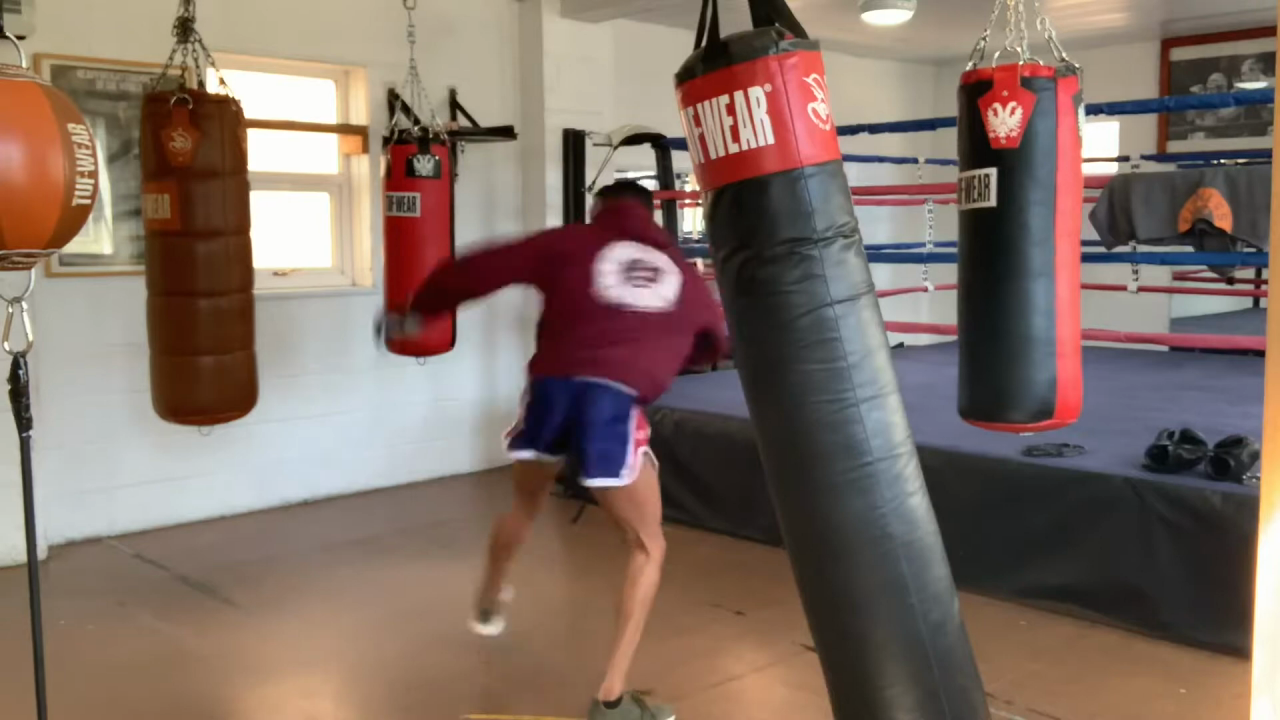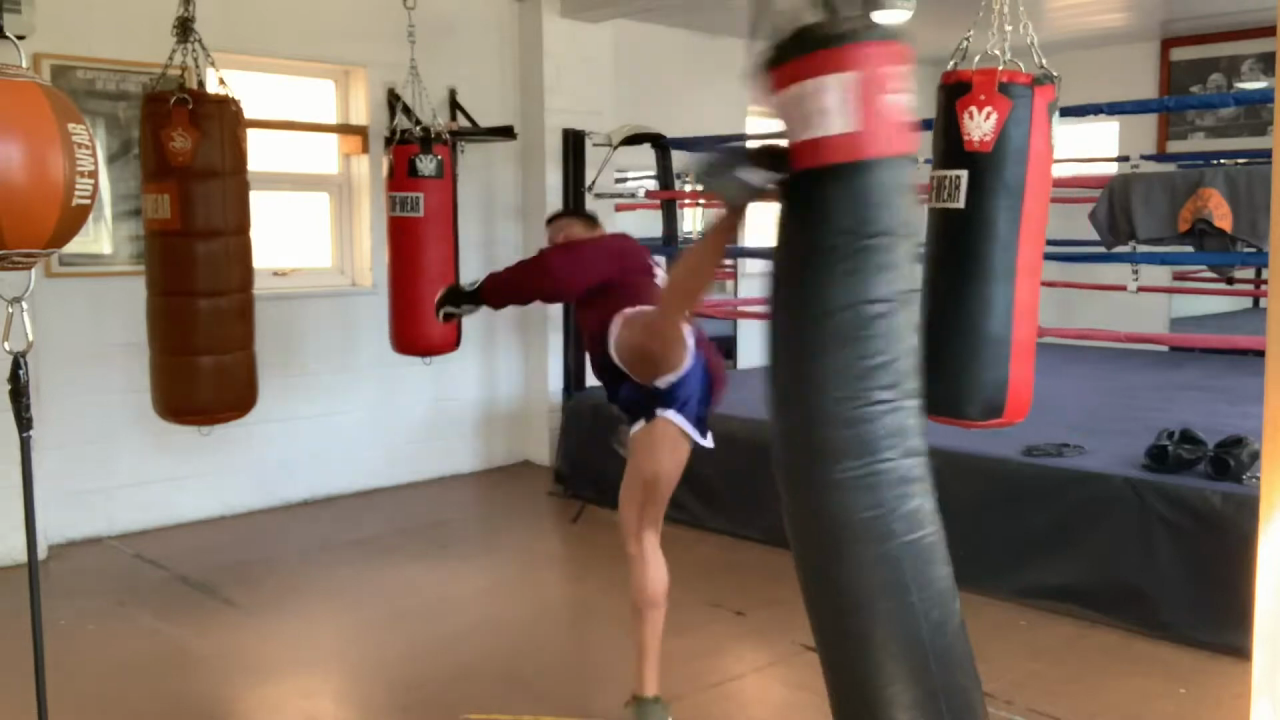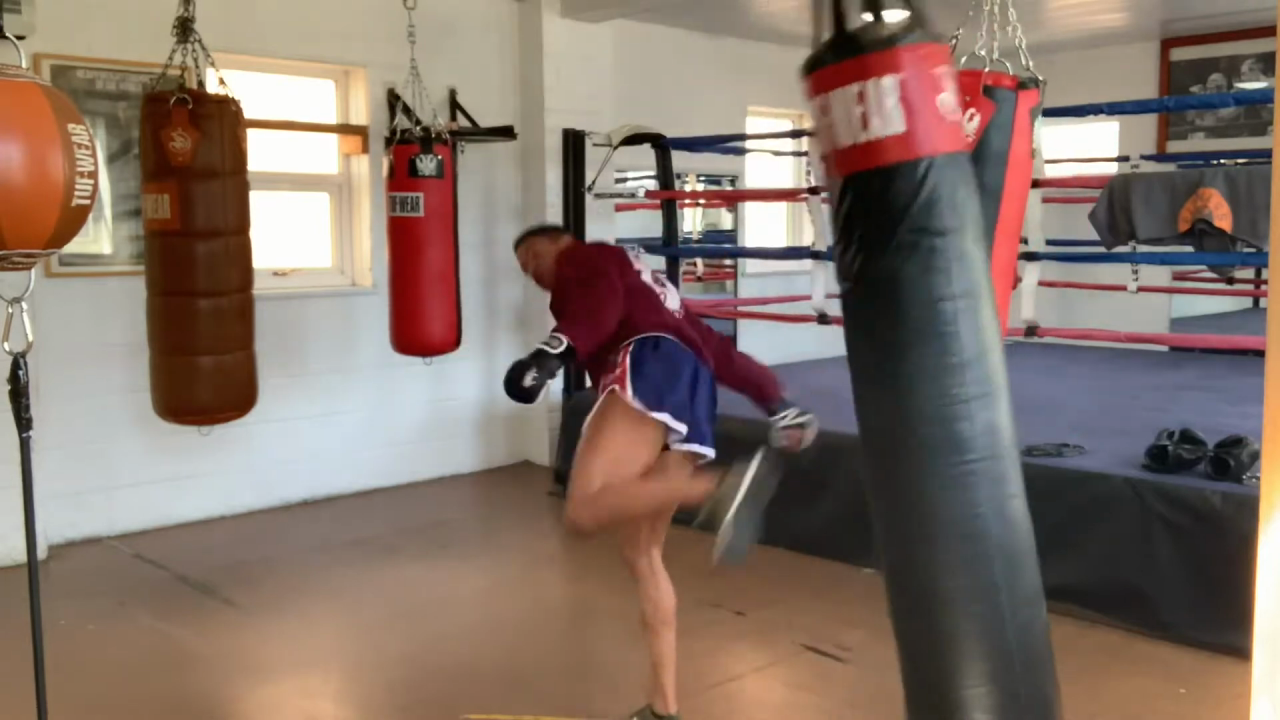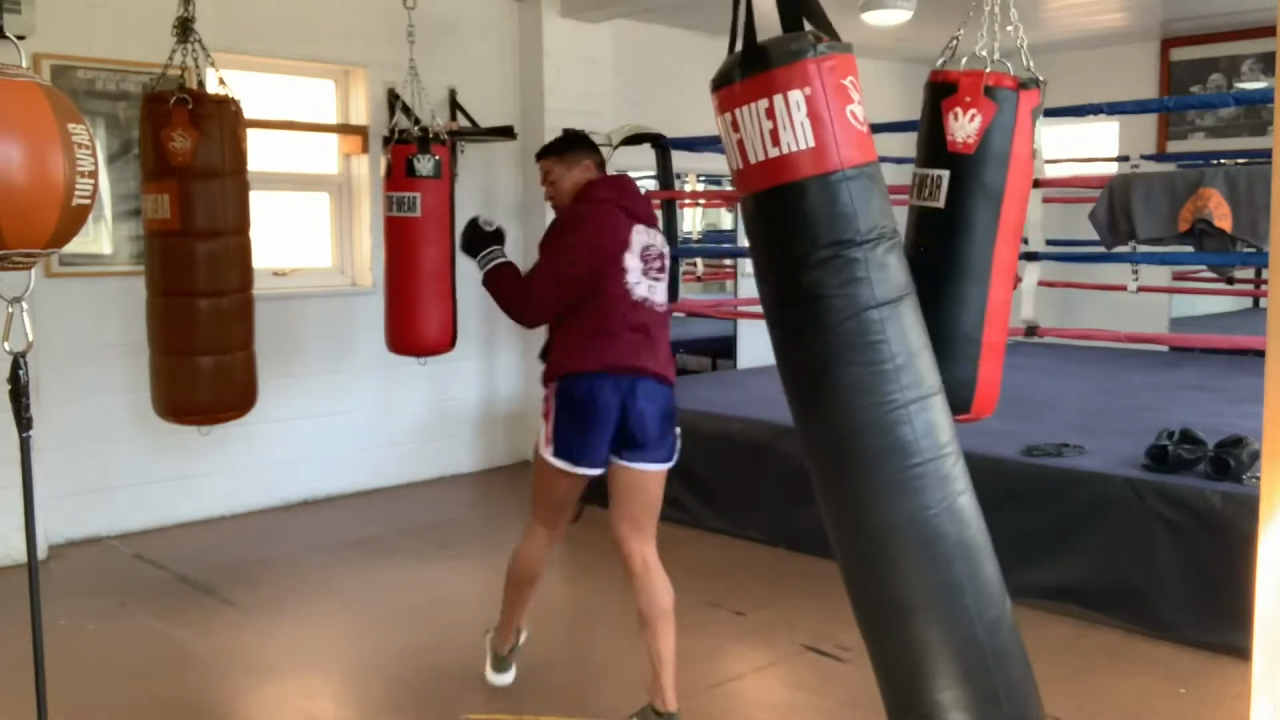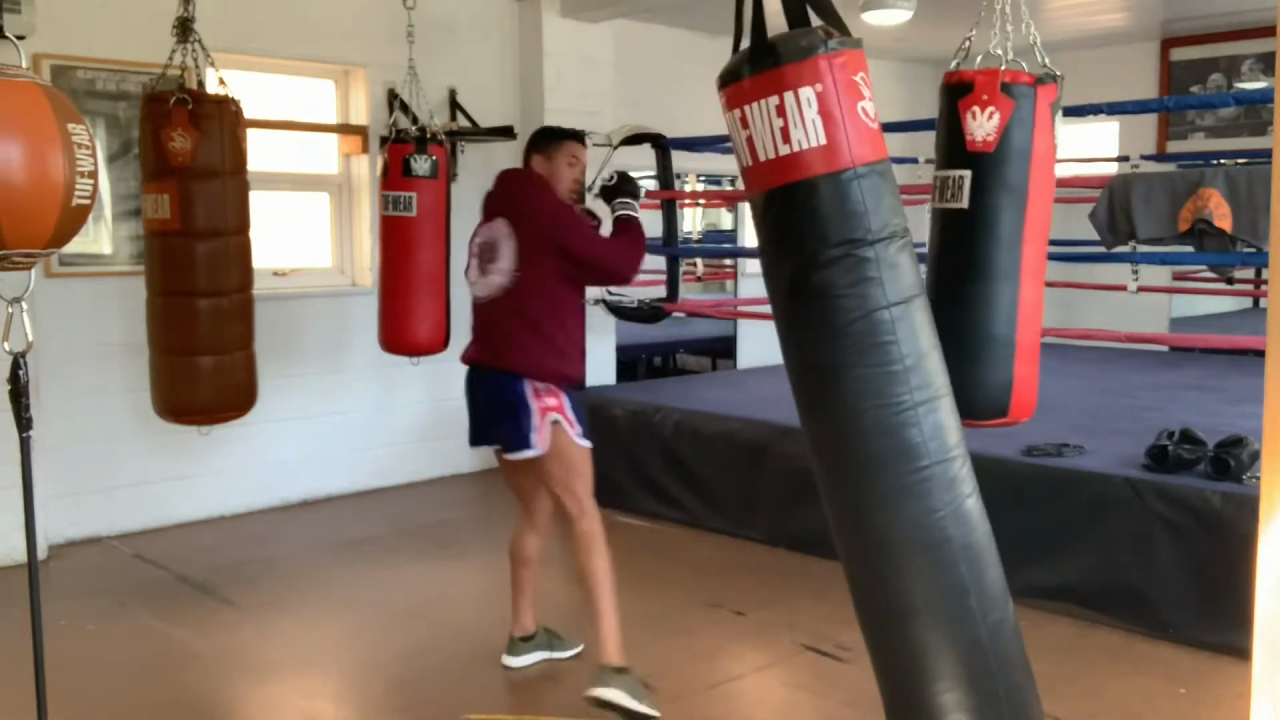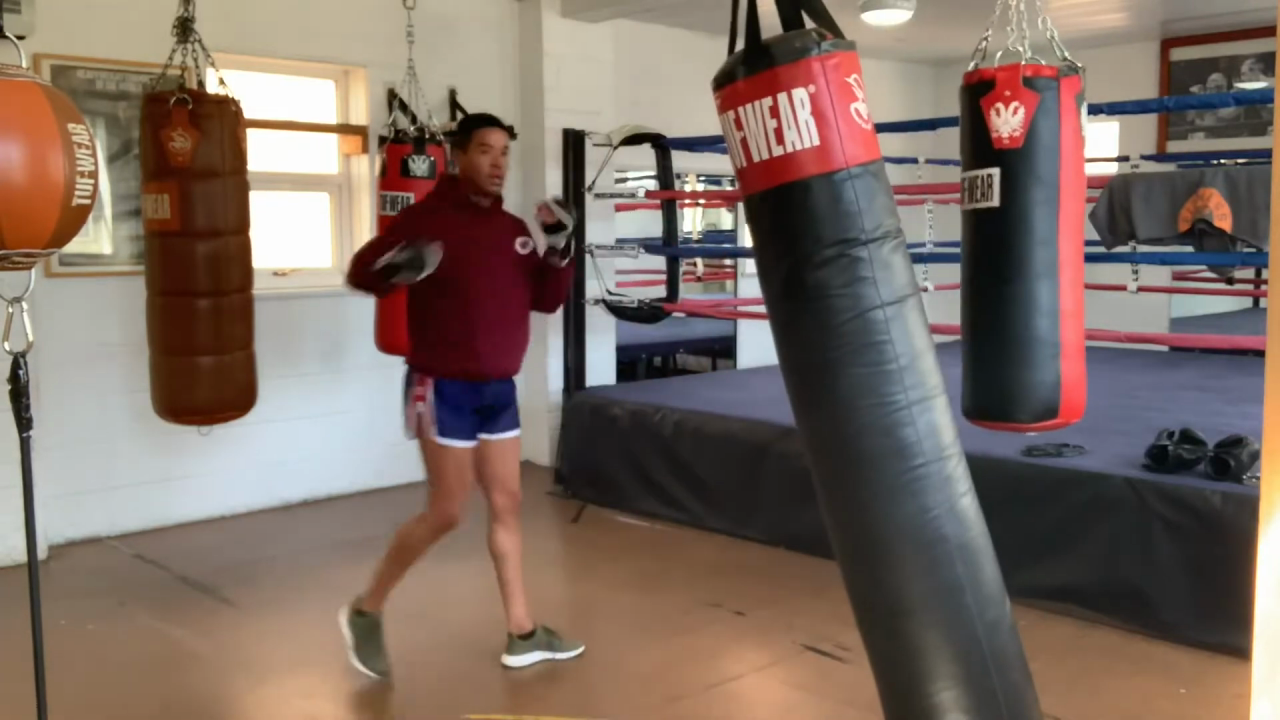
dt=0.3s
person 1, frame 1
left shoulder: (571, 243)
right shoulder: (683, 273)
left elbow: (480, 268)
right elbow: (713, 346)
left wrist: (417, 308)
left hip: (553, 392)
right hip: (613, 408)
left knee: (525, 506)
right knee: (647, 551)
left ankle: (488, 604)
person 1, frame 2
left shoulder: (599, 253)
left elbow: (554, 277)
right elbow: (714, 375)
left wrist: (479, 292)
left hip: (645, 329)
right hip: (681, 388)
left knee: (657, 333)
right knee: (640, 532)
left ankle: (733, 199)
person 1, frame 3
left shoulder: (585, 260)
right shoulder: (642, 284)
left elbow: (598, 305)
right elbow: (719, 352)
left wrist: (552, 350)
right wrist: (779, 404)
left hip: (645, 364)
right hip: (693, 386)
left knee: (587, 507)
right knee: (641, 552)
left ankle: (718, 493)
person 1, frame 4
left shoulder: (585, 223)
right shoulder: (641, 223)
left elbow: (535, 308)
left wrist: (490, 258)
left hip: (584, 387)
right hip: (652, 393)
left knee: (546, 526)
right knee: (639, 550)
left ankle: (501, 649)
person 1, frame 5
left shoulder: (497, 221)
right shoulder: (553, 216)
right elbow: (619, 265)
right wrist: (626, 206)
left hip: (490, 378)
right hip: (535, 384)
left knee: (535, 513)
right knee: (584, 518)
left ankle: (523, 634)
right ankle: (614, 667)
person 1, frame 6
left shoulder: (513, 229)
right shoulder: (427, 218)
left elbow: (547, 298)
right elbow: (363, 270)
left wrist: (559, 244)
right wrist: (404, 262)
left hip: (497, 387)
right hip: (442, 384)
left knee: (508, 502)
right knee: (446, 512)
left ankle: (523, 632)
right ankle: (365, 610)
